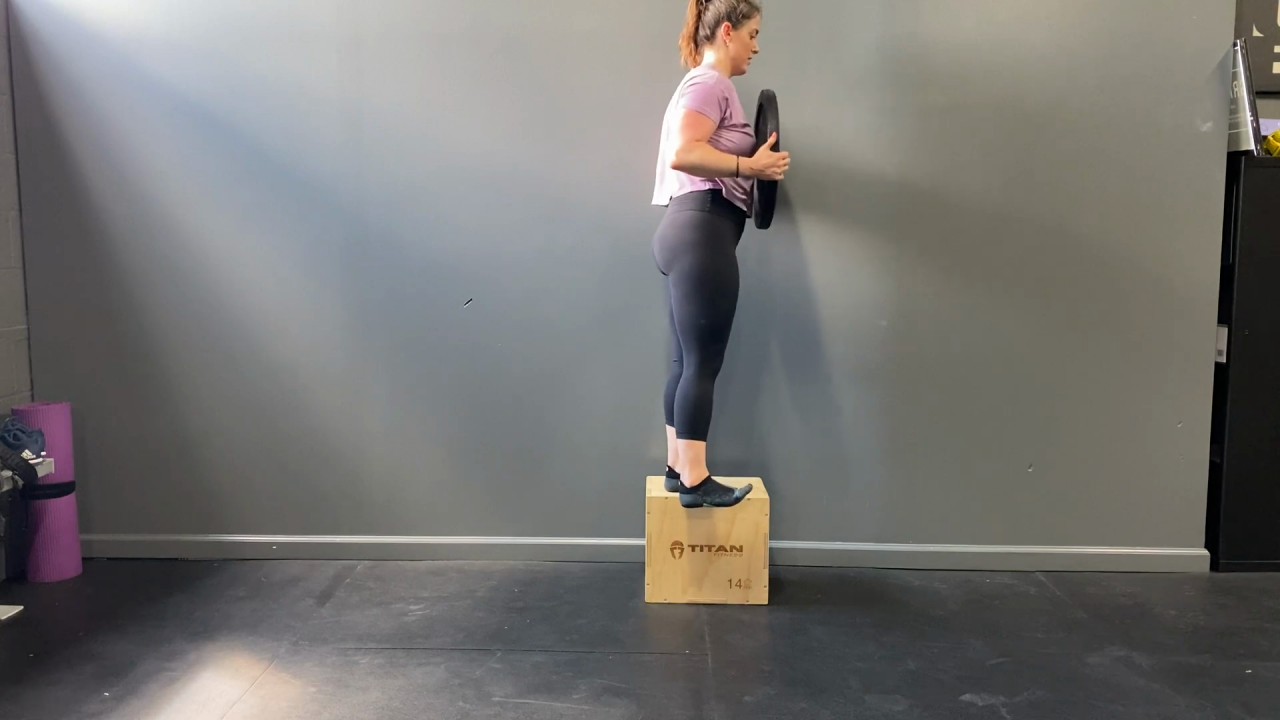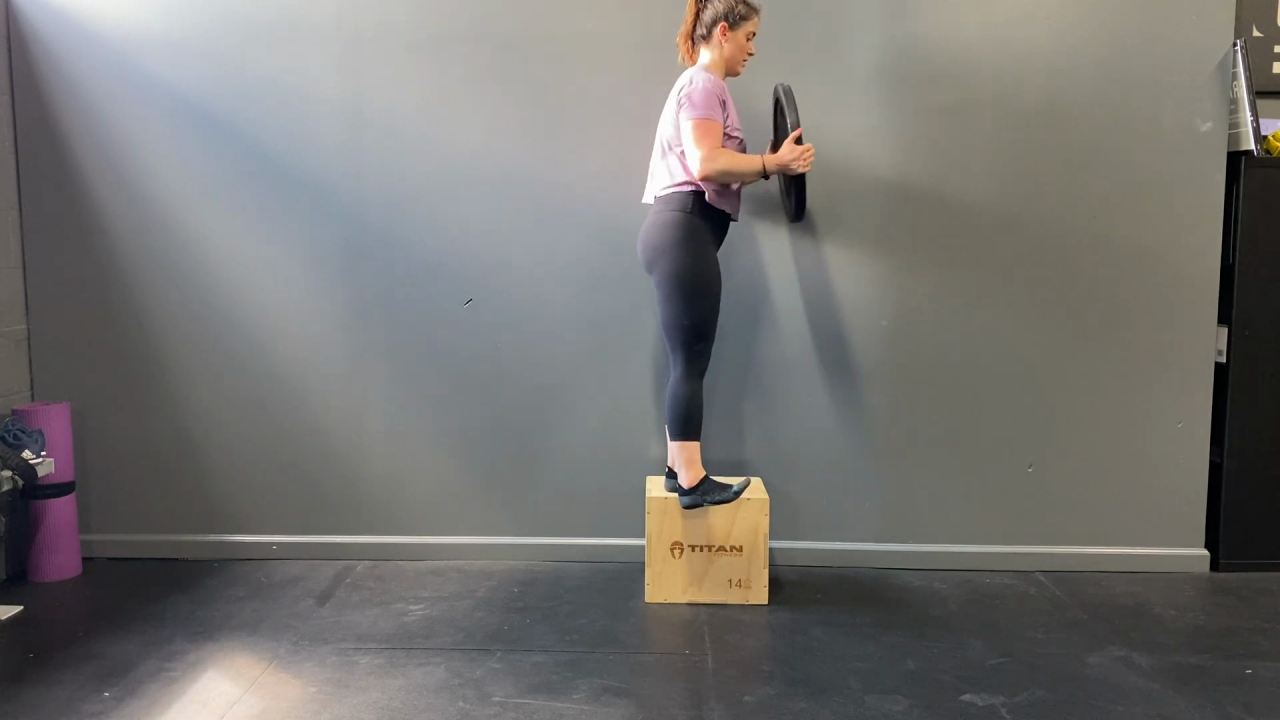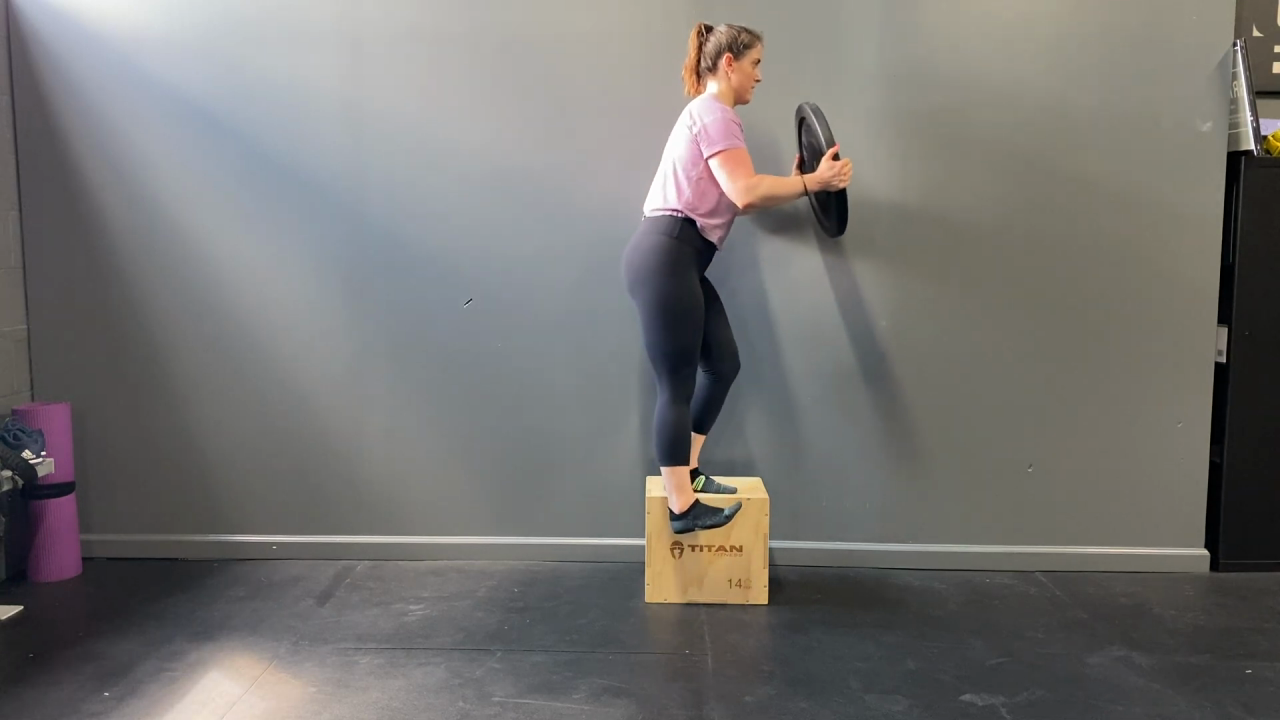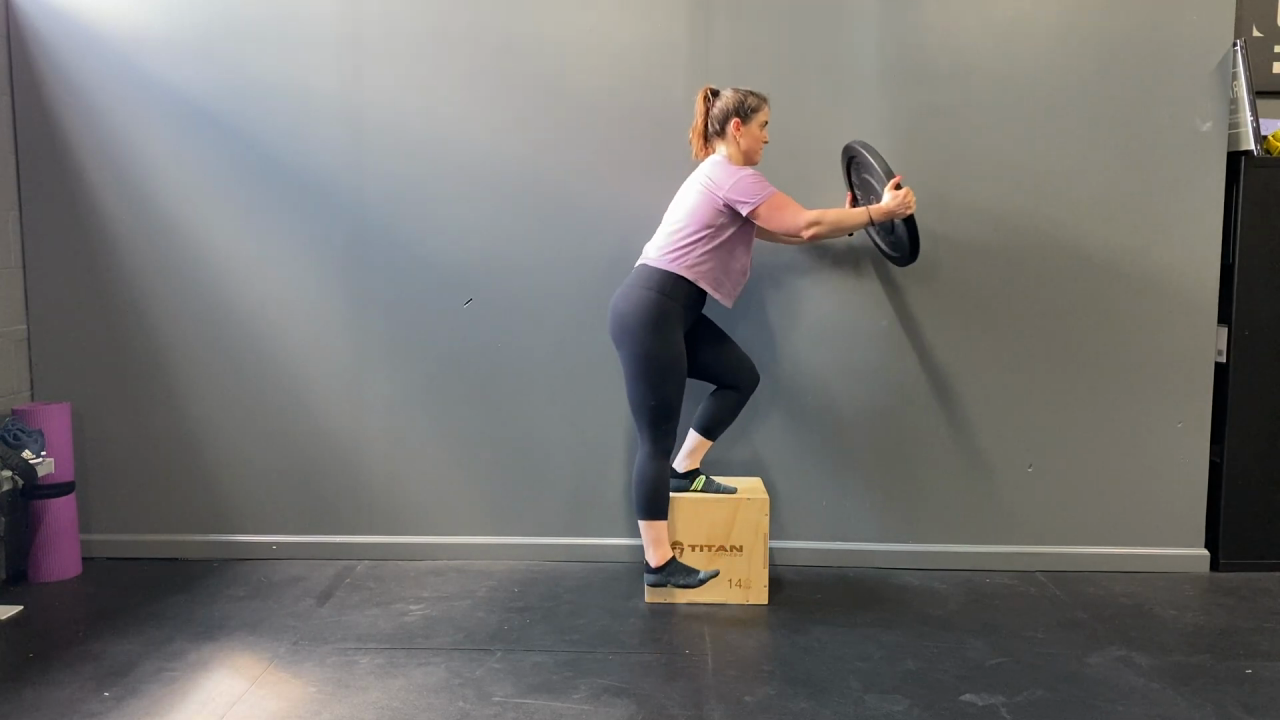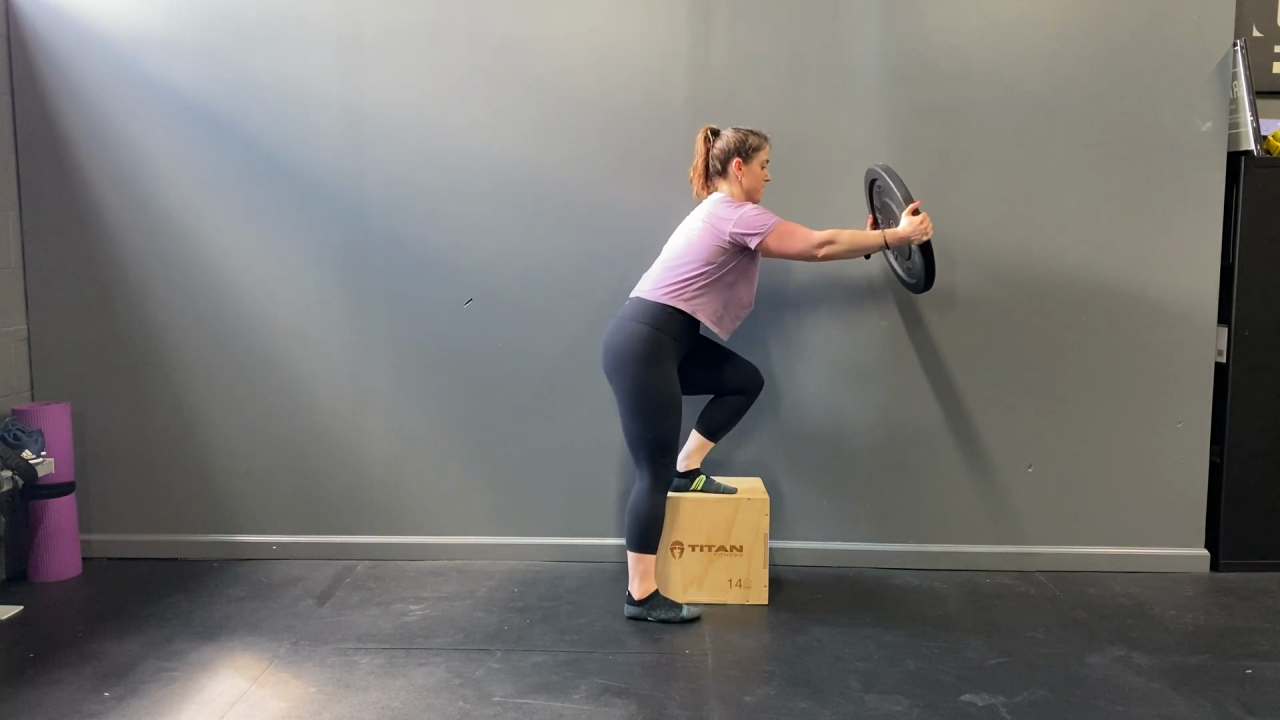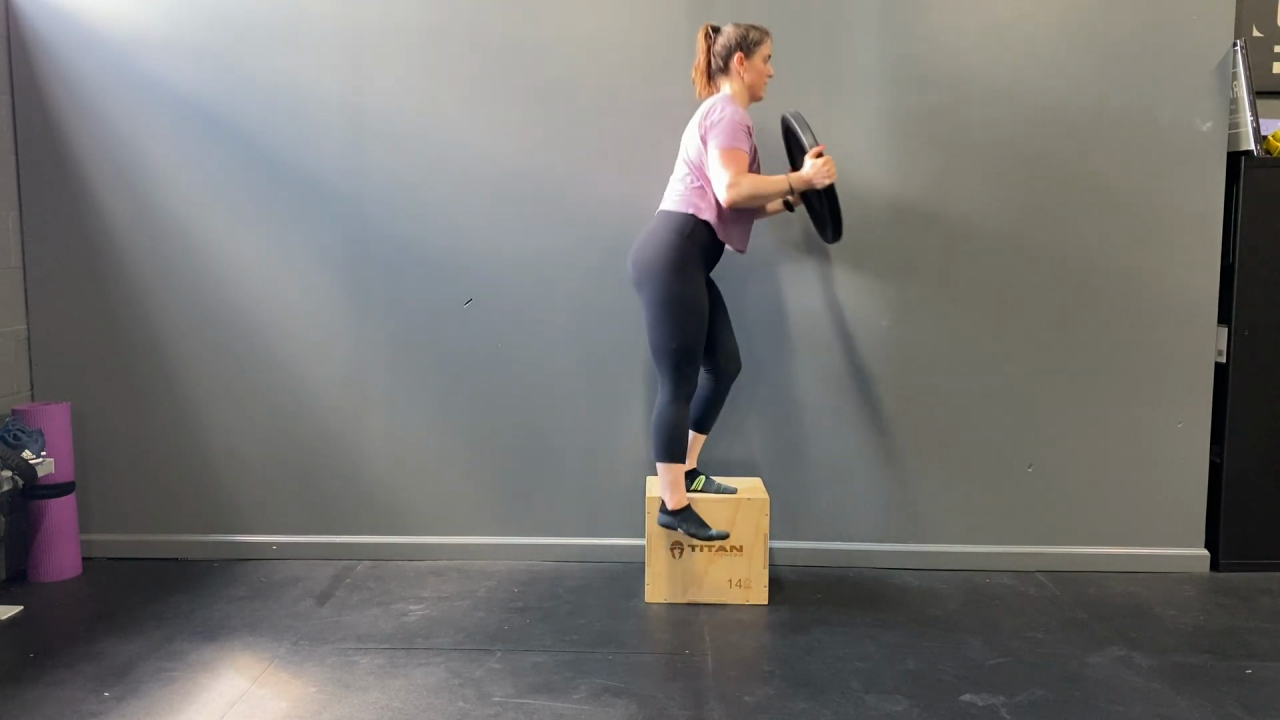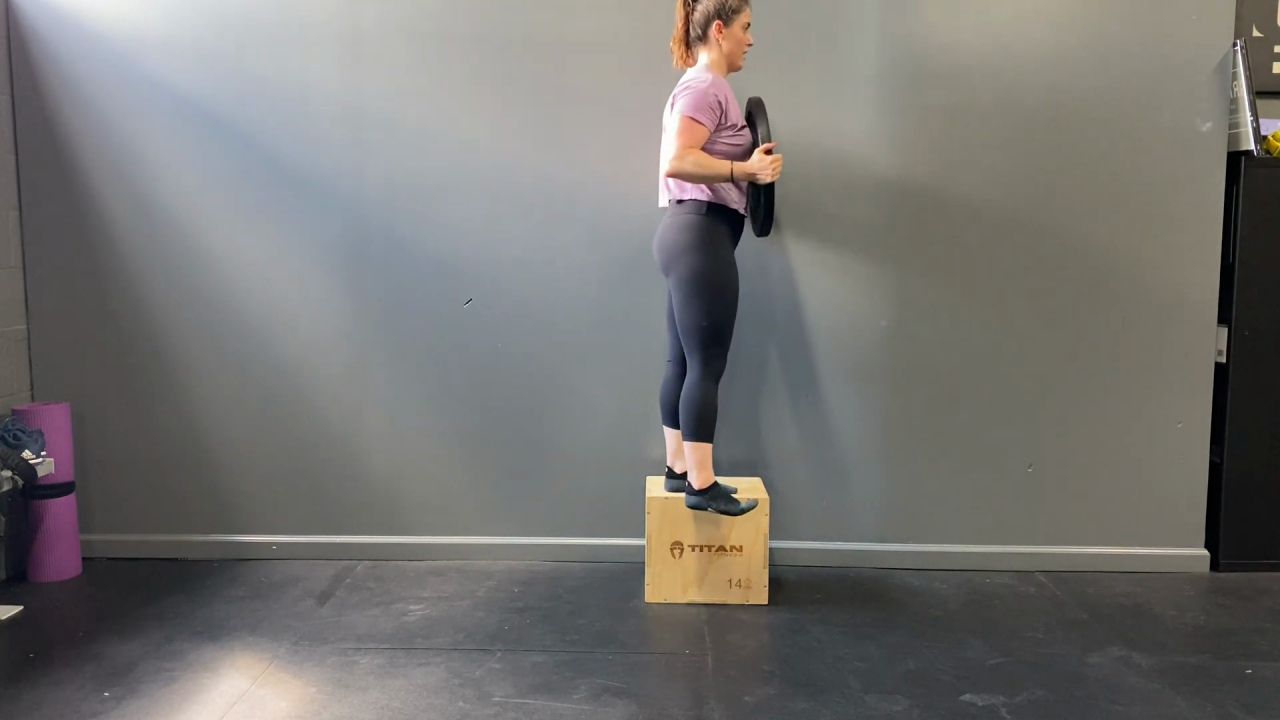
dt=0.7s
person 1, frame 1
left shoulder: (704, 85)
right shoulder: (709, 84)
right elbow: (682, 153)
left wrist: (756, 163)
right wrist: (751, 165)
left hip: (688, 230)
right hip: (702, 231)
left knee: (689, 360)
right knee: (703, 362)
left ankle: (679, 468)
right ankle: (695, 480)
person 1, frame 2
left shoulder: (702, 86)
right shoulder: (703, 84)
left elbow: (715, 173)
right elbow: (705, 164)
left wrist: (768, 165)
right wrist: (773, 162)
left hip: (681, 233)
right hip: (682, 233)
left knee: (690, 360)
right knee: (690, 362)
left ankle: (679, 468)
right ankle: (692, 481)
person 1, frame 3
left shoulder: (707, 114)
right shoulder: (714, 114)
left elbow: (734, 200)
right elbow: (745, 193)
left wrist: (795, 184)
right wrist: (813, 182)
left hip: (676, 260)
right hip: (665, 259)
left knee: (723, 364)
right knee: (677, 387)
left ankle: (688, 472)
right ankle: (683, 507)
person 1, frame 4
left shoulder: (719, 176)
right shoulder: (733, 178)
left elbow: (784, 231)
right elbow: (804, 226)
left wrist: (847, 222)
right wrist: (879, 212)
left hip: (664, 310)
right hip: (649, 312)
left knee: (741, 377)
right knee: (656, 440)
left ankle: (684, 471)
right ankle: (659, 562)
person 1, frame 5
left shoulder: (721, 213)
right shoulder: (736, 216)
left elbow: (807, 246)
right elbow: (818, 246)
left wrist: (869, 241)
right wrist: (896, 237)
left hip: (659, 339)
right hip: (642, 345)
left knee: (745, 380)
right knee: (654, 473)
left ankle: (686, 469)
right ankle: (642, 595)
person 1, frame 6
left shoulder: (722, 114)
right shoulder: (728, 114)
left elbow: (741, 201)
right elbow: (731, 191)
left wrist: (792, 196)
right wrist: (799, 179)
left hip: (683, 259)
right hip: (672, 259)
left knee: (724, 367)
right knee: (679, 385)
left ankle: (688, 474)
right ankle: (673, 505)
person 1, frame 7
left shoulder: (709, 87)
right shoulder: (703, 87)
right elbow: (676, 161)
left wrist: (751, 167)
right wrist: (746, 170)
left hip: (692, 235)
right hip: (700, 236)
left knee: (684, 362)
right knee: (706, 367)
left ankle: (679, 471)
right ankle: (702, 486)
